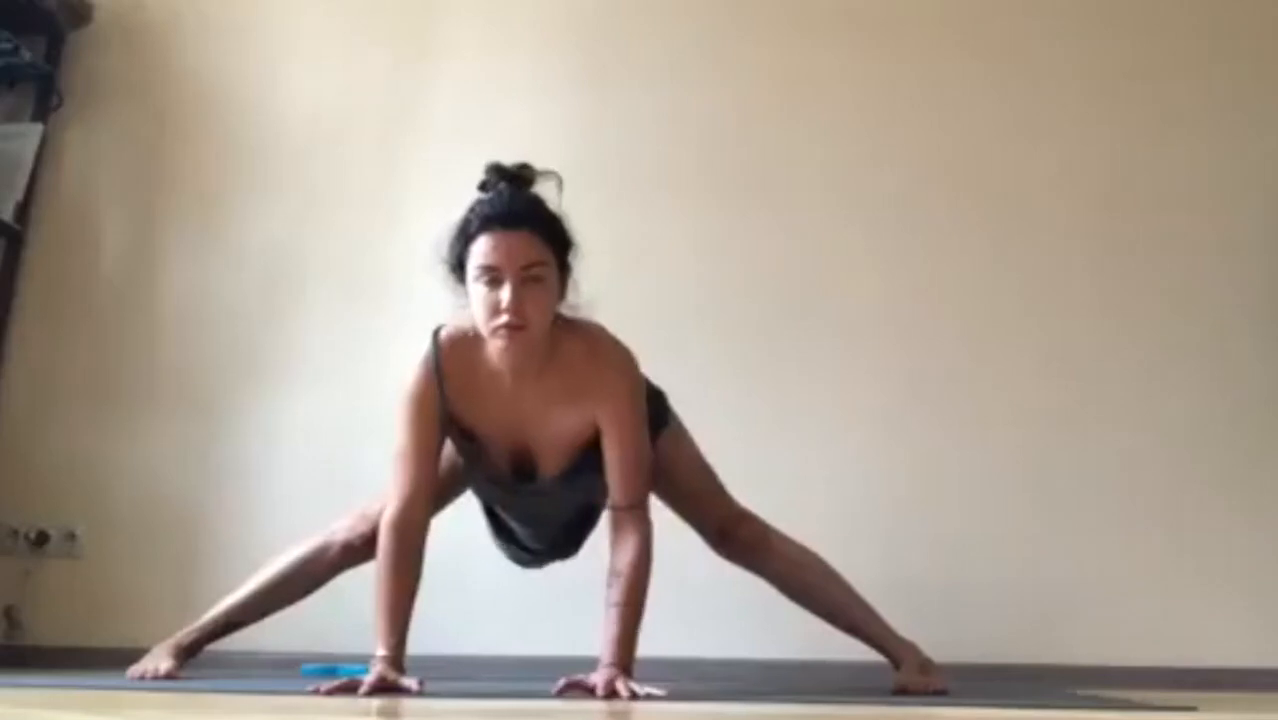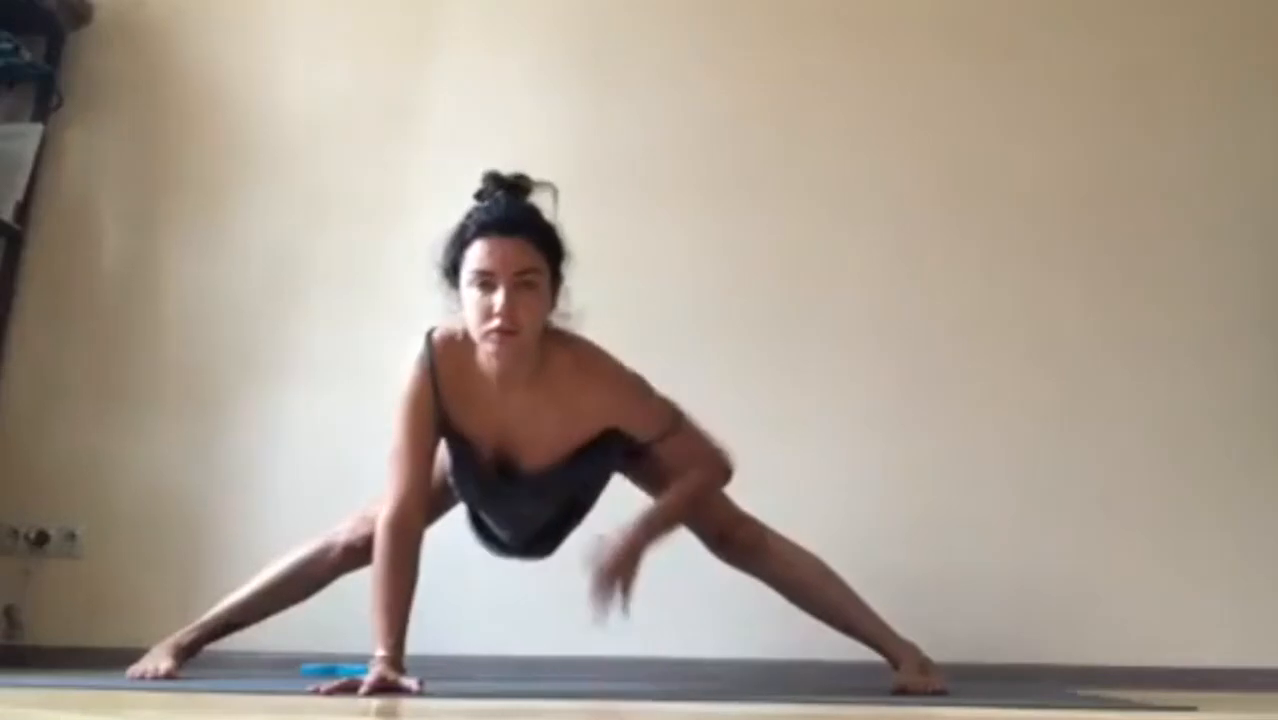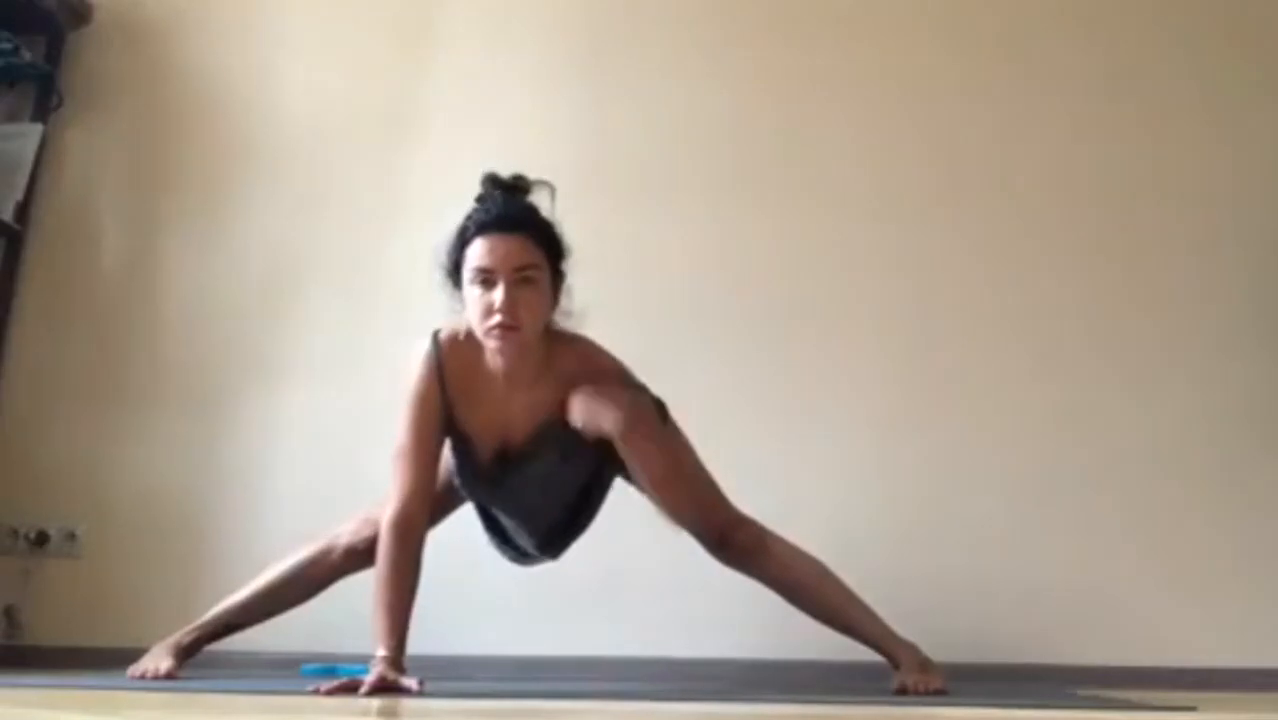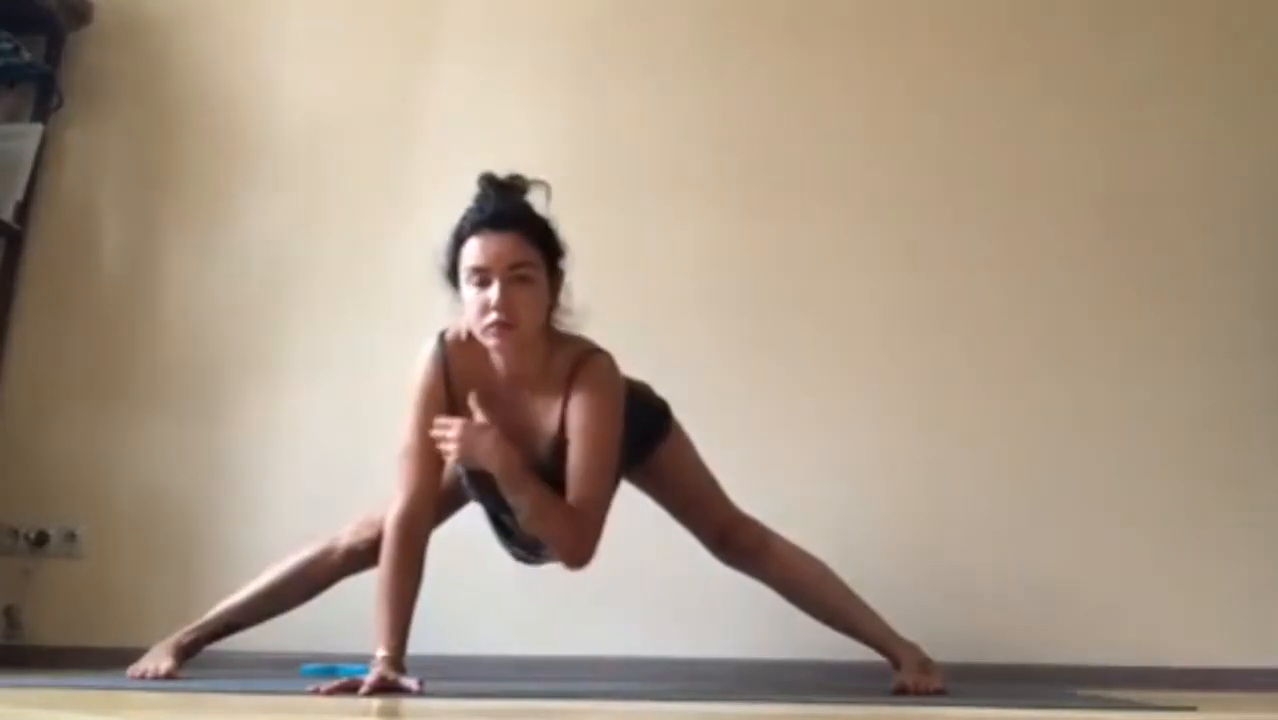
dt=0.3s
person 1, frame 1
left shoulder: (605, 367)
right shoulder: (442, 361)
left elbow: (630, 525)
right elbow: (404, 518)
left wrist: (616, 661)
right wrist: (387, 658)
left hip: (620, 430)
right hip: (483, 444)
left knee: (738, 534)
right knee: (359, 533)
left ankle: (903, 651)
right ankle: (186, 638)
person 1, frame 2
left shoulder: (596, 380)
right shoulder: (434, 362)
left elbow: (711, 462)
right elbow: (397, 519)
left wrist: (632, 544)
right wrist: (386, 658)
left hip: (603, 444)
right hip: (476, 457)
left knee: (738, 537)
right knee: (355, 538)
left ankle: (902, 650)
right ankle: (183, 637)
person 1, frame 3
left shoulder: (594, 375)
right shoulder: (440, 362)
left elbow: (693, 509)
right elbow: (403, 519)
left wrist: (623, 419)
right wrist: (386, 658)
left hip: (595, 433)
right hip: (483, 456)
left knee: (736, 539)
right knee: (359, 540)
left ankle: (902, 649)
right ankle: (183, 638)
person 1, frame 4
left shoulder: (593, 378)
right shoulder: (443, 363)
left elbow: (577, 550)
right elbow: (410, 518)
left wrist: (504, 467)
right wrist: (386, 658)
left hip: (623, 429)
right hip: (499, 454)
left knee: (740, 540)
right knee: (365, 539)
left ankle: (903, 650)
right ankle: (184, 636)
